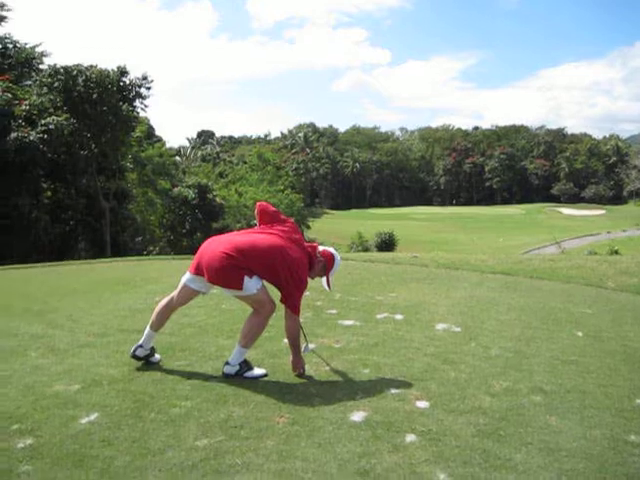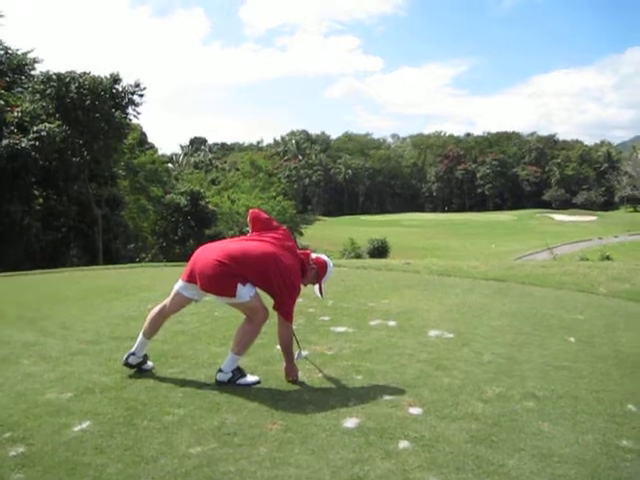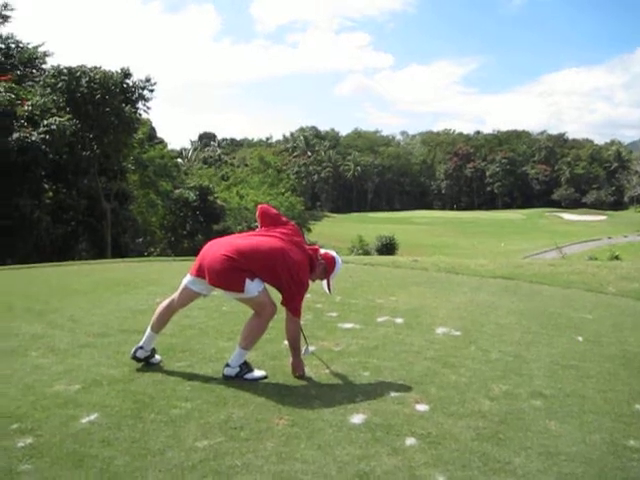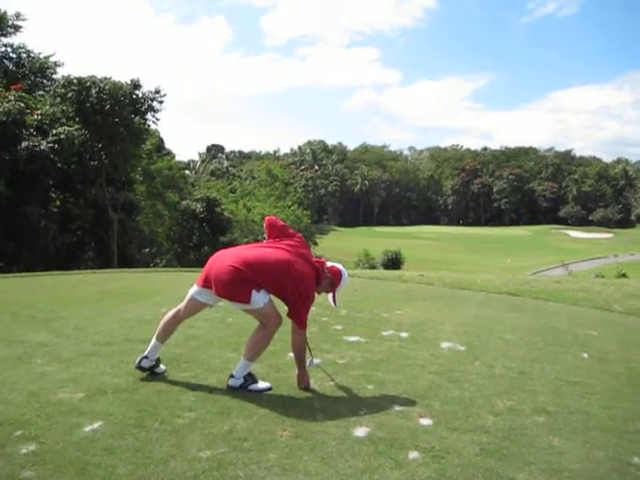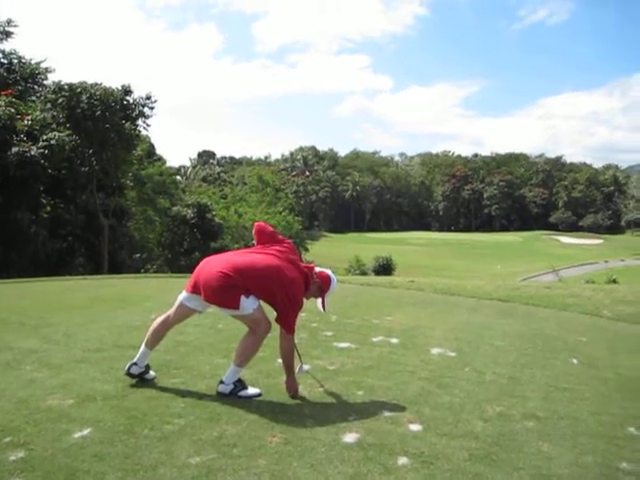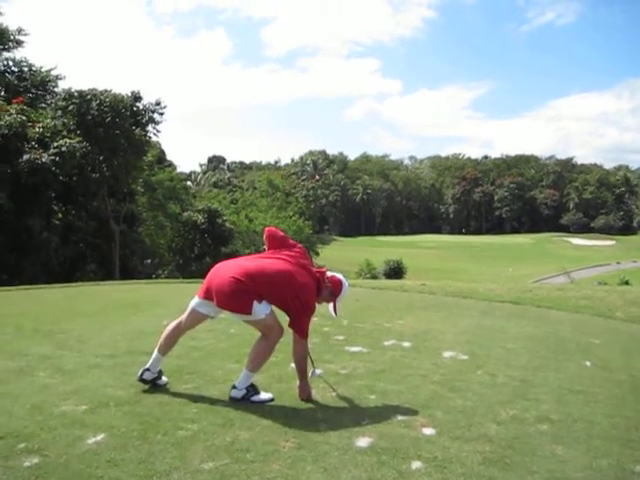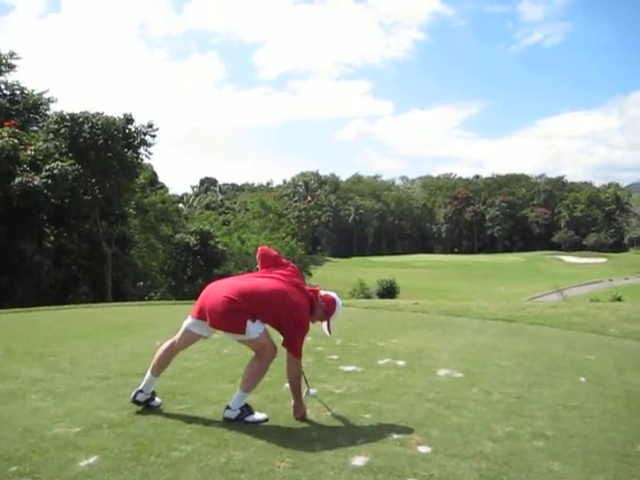
dt=0.5s
person 1, frame 1
left shoulder: (291, 229)
right shoulder: (298, 270)
left elbow: (260, 206)
right elbow: (292, 316)
right wrist: (296, 355)
left hip: (210, 246)
right hip: (227, 262)
left knee: (176, 299)
right knee: (265, 307)
left ankle: (143, 347)
right ankle: (234, 365)
person 1, frame 2
left shoulder: (284, 236)
right shoulder: (291, 278)
left elbow: (253, 214)
right elbow: (285, 323)
right wrist: (289, 363)
left hip: (203, 253)
right hip: (220, 270)
left knee: (168, 306)
right knee: (258, 314)
left ankle: (136, 355)
right ankle: (227, 372)
person 1, frame 3
left shoulder: (292, 232)
right shoulder: (300, 273)
left elbow: (262, 209)
right elbow: (293, 318)
right wrist: (296, 358)
left hip: (212, 249)
right hip: (228, 265)
left knee: (177, 301)
right knee: (266, 309)
left ankle: (143, 349)
right ankle: (235, 366)
person 1, frame 4
left shoulder: (299, 243)
right shoulder: (306, 285)
left elbow: (269, 221)
right elbow: (298, 330)
right wrist: (301, 371)
left hip: (219, 259)
right hip: (235, 275)
left knee: (182, 311)
right knee: (272, 320)
left ankle: (148, 358)
right ankle: (239, 377)
person 1, frame 5
left shoulder: (288, 249)
right shoulder: (294, 290)
left elbow: (258, 227)
right elbow: (286, 336)
right wrist: (290, 377)
left hip: (207, 266)
right hip: (224, 281)
left knee: (172, 317)
right knee: (261, 326)
left ankle: (138, 365)
right ankle: (229, 383)
person 1, frame 6
left shoulder: (299, 254)
right shoulder: (307, 295)
left elbow: (269, 232)
right elbow: (300, 341)
right wrist: (303, 382)
left hip: (219, 271)
right hip: (236, 286)
left knee: (184, 322)
right knee: (273, 331)
left ankle: (150, 371)
right ankle: (242, 388)
person 1, frame 7
left shoulder: (292, 272)
right shoulder: (300, 314)
left elbow: (262, 251)
right elbow: (294, 361)
right wrist: (298, 401)
left hip: (213, 291)
right hip: (229, 306)
left knee: (177, 343)
right knee: (267, 351)
left ankle: (143, 391)
right ankle: (235, 408)
